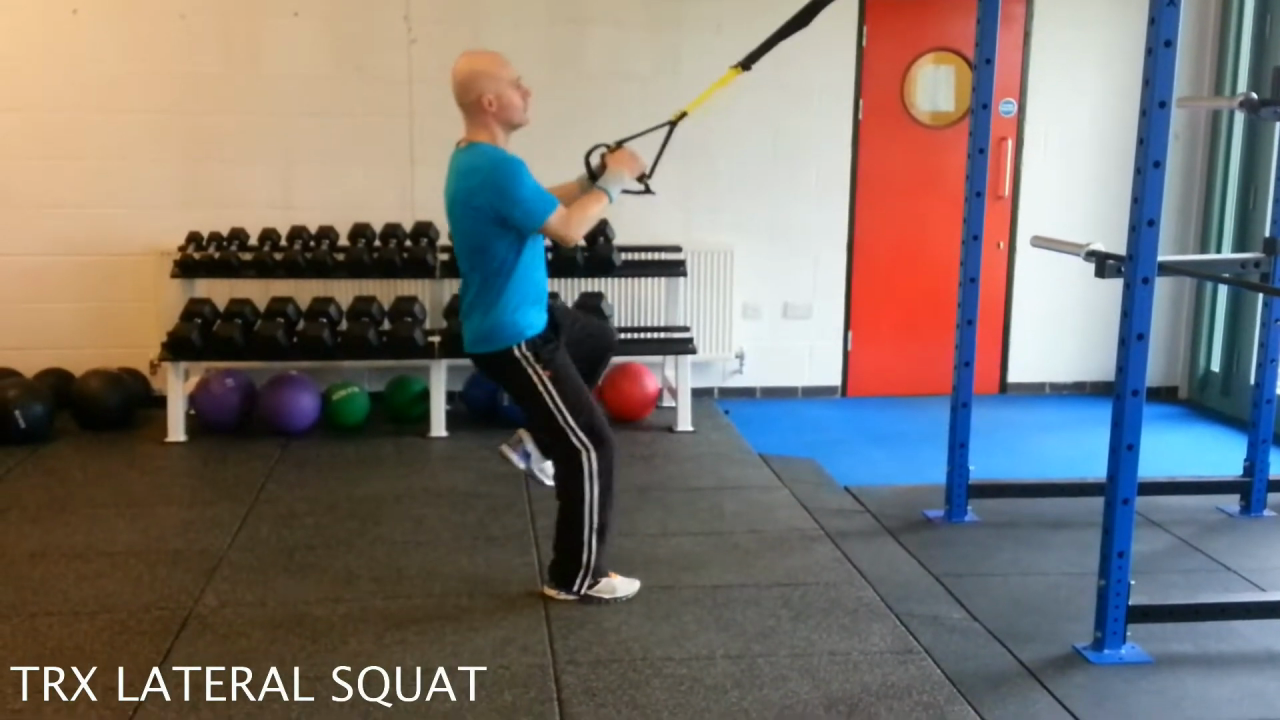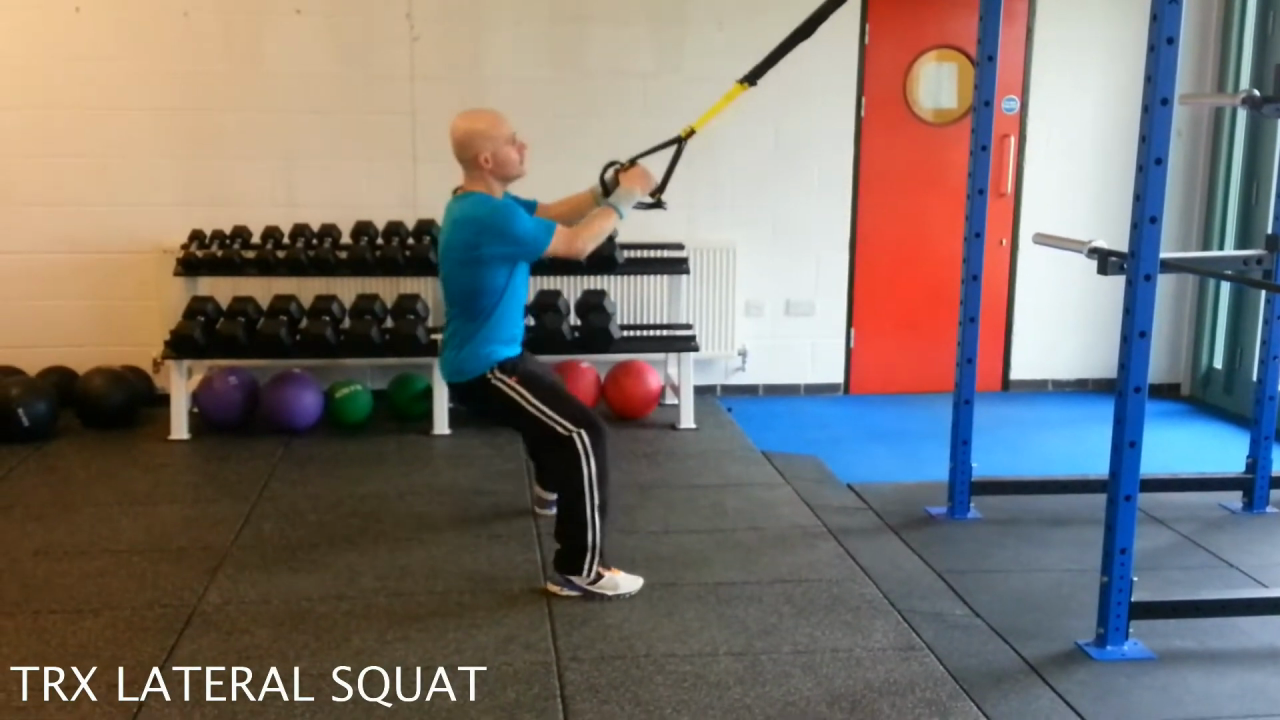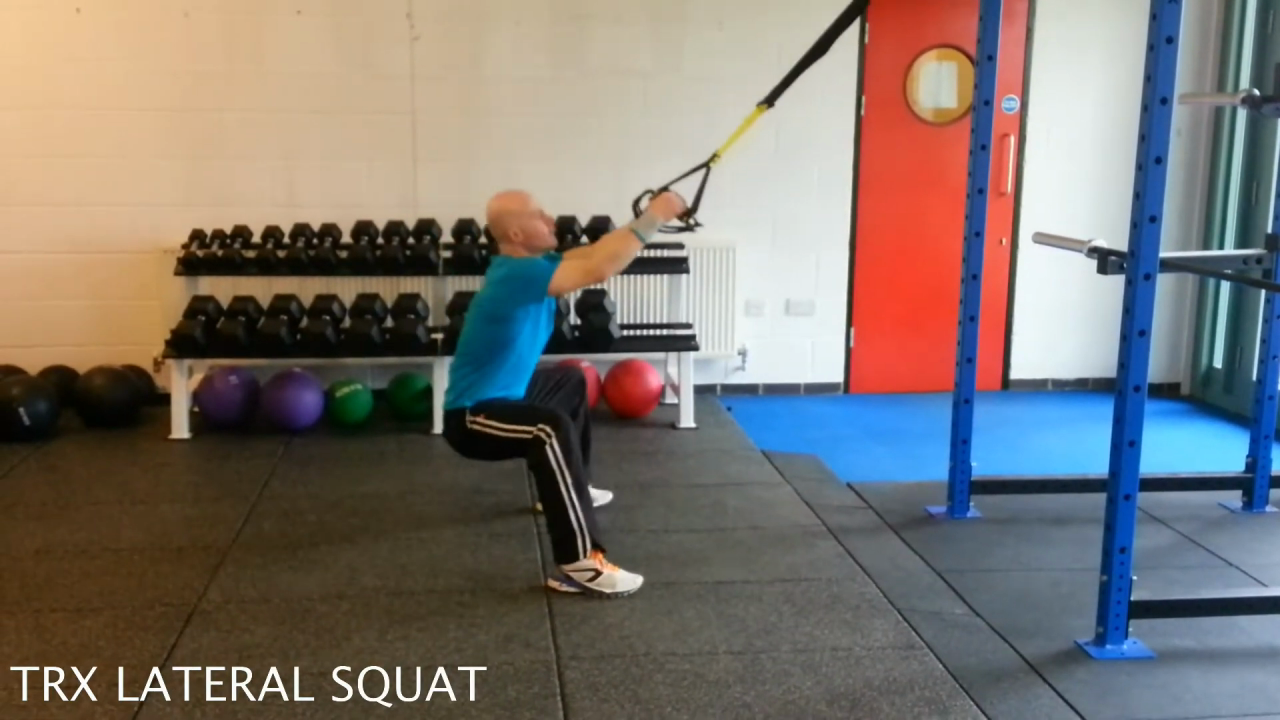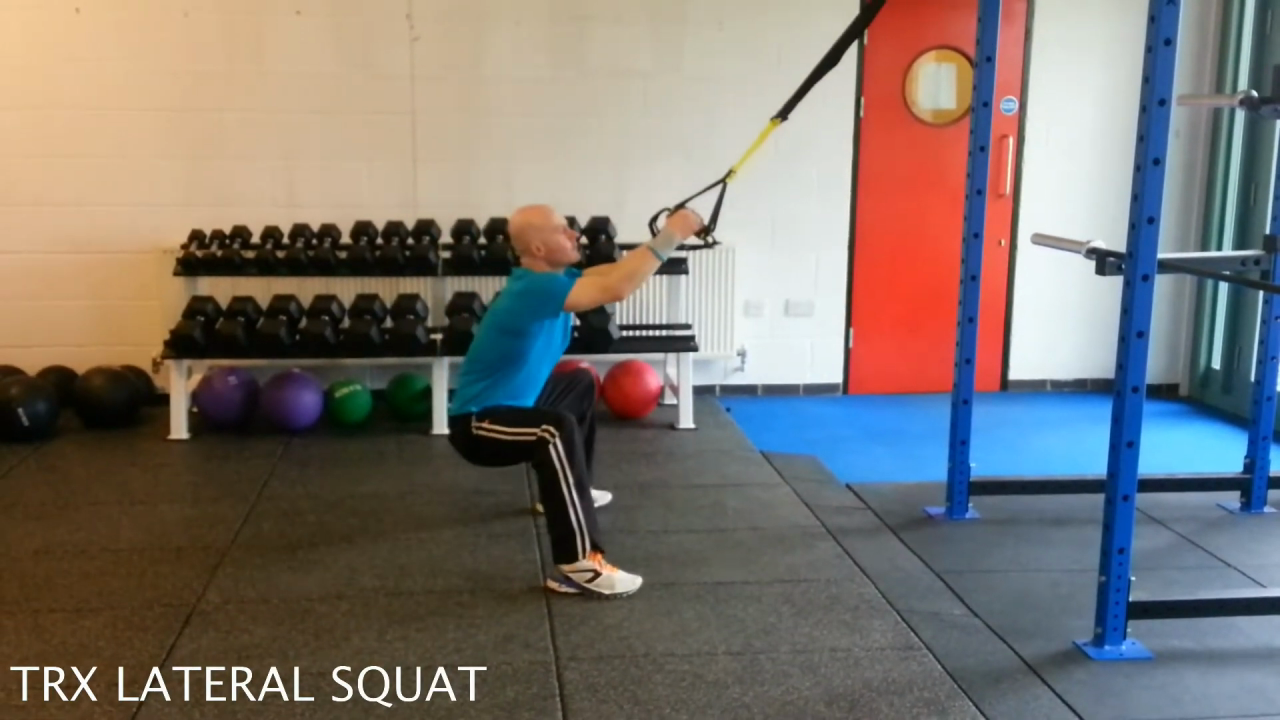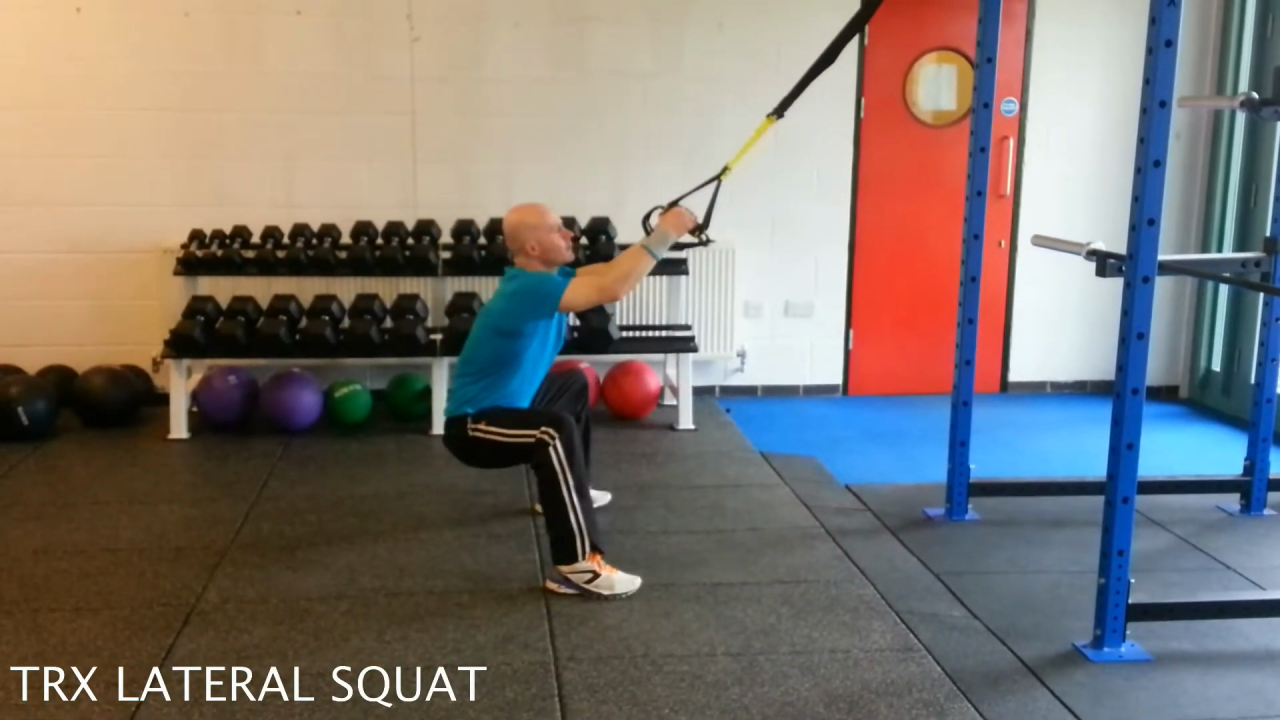
dt=0.5s
person 1, frame 1
left shoulder: (474, 159)
right shoulder: (495, 168)
left elbow: (539, 208)
right elbow: (567, 229)
left wrist: (593, 180)
right wrist: (614, 181)
left hip: (522, 317)
right hip: (511, 338)
left knee: (598, 341)
right knee: (590, 445)
left ankle: (537, 438)
right ankle: (575, 577)
person 1, frame 2
left shoulder: (489, 204)
right shoulder: (487, 218)
left elbow: (555, 213)
right elbow: (577, 243)
left wrist: (610, 188)
right wrist: (626, 196)
left hip: (493, 354)
right hip: (481, 370)
left knee: (552, 394)
right knee: (584, 432)
left ankle: (555, 490)
right ankle: (578, 570)
person 1, frame 3
left shoulder: (526, 264)
right shoulder: (516, 275)
left elbow: (591, 253)
right elbow: (598, 269)
left wrist: (648, 218)
right wrist: (652, 219)
left hip: (503, 393)
right hip: (472, 415)
left knee: (571, 381)
right knee: (552, 430)
left ankle: (569, 491)
right ankle: (578, 564)
person 1, frame 4
left shoulder: (549, 278)
right shoulder: (534, 289)
left elbow: (611, 272)
right elbow: (616, 288)
left wrist: (667, 237)
right wrist: (670, 236)
left hip: (509, 402)
right hip: (477, 422)
left knee: (581, 384)
right knee: (557, 428)
left ankle: (570, 489)
right ankle: (577, 566)
person 1, frame 5
left shoulder: (542, 277)
right shoulder: (528, 289)
left elbow: (605, 271)
right elbow: (612, 288)
left wrist: (659, 235)
right wrist: (664, 234)
left hip: (503, 404)
right hip: (472, 426)
left knee: (573, 385)
right knee: (556, 432)
left ankle: (569, 490)
right ankle: (576, 567)
